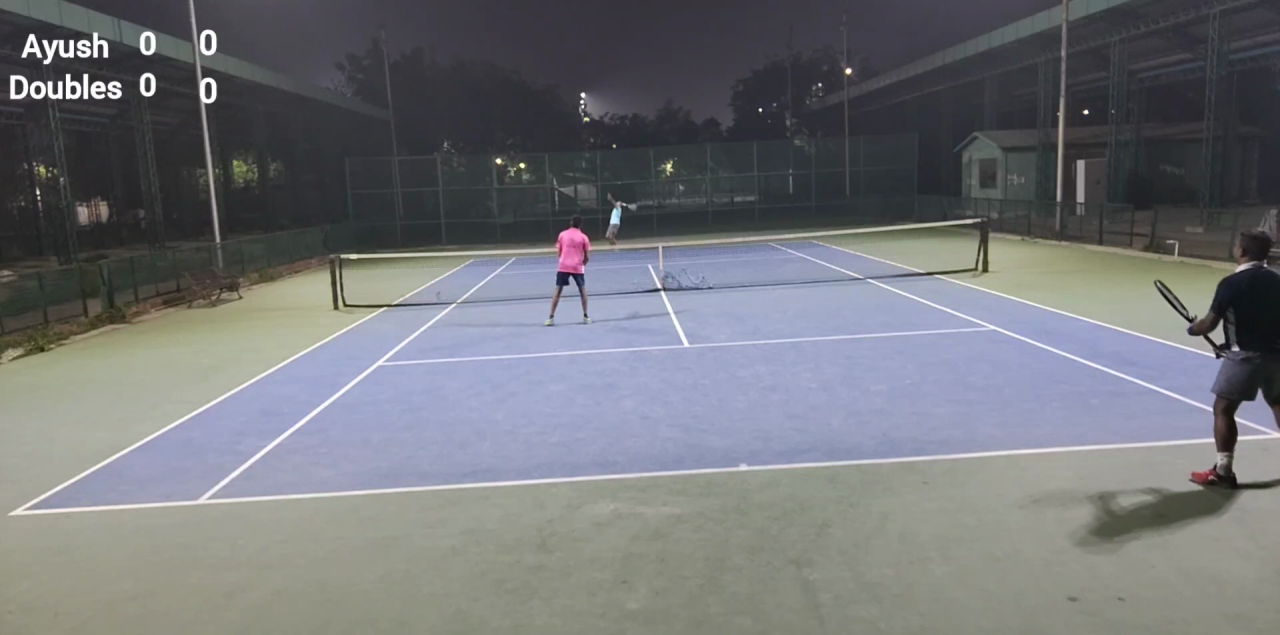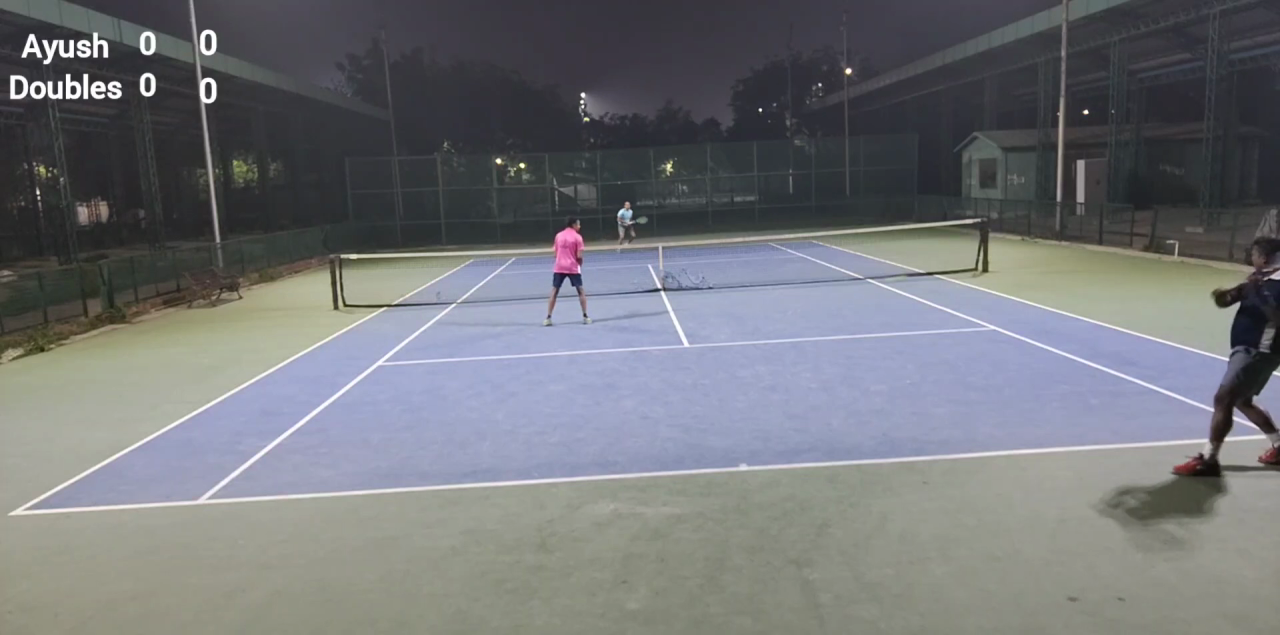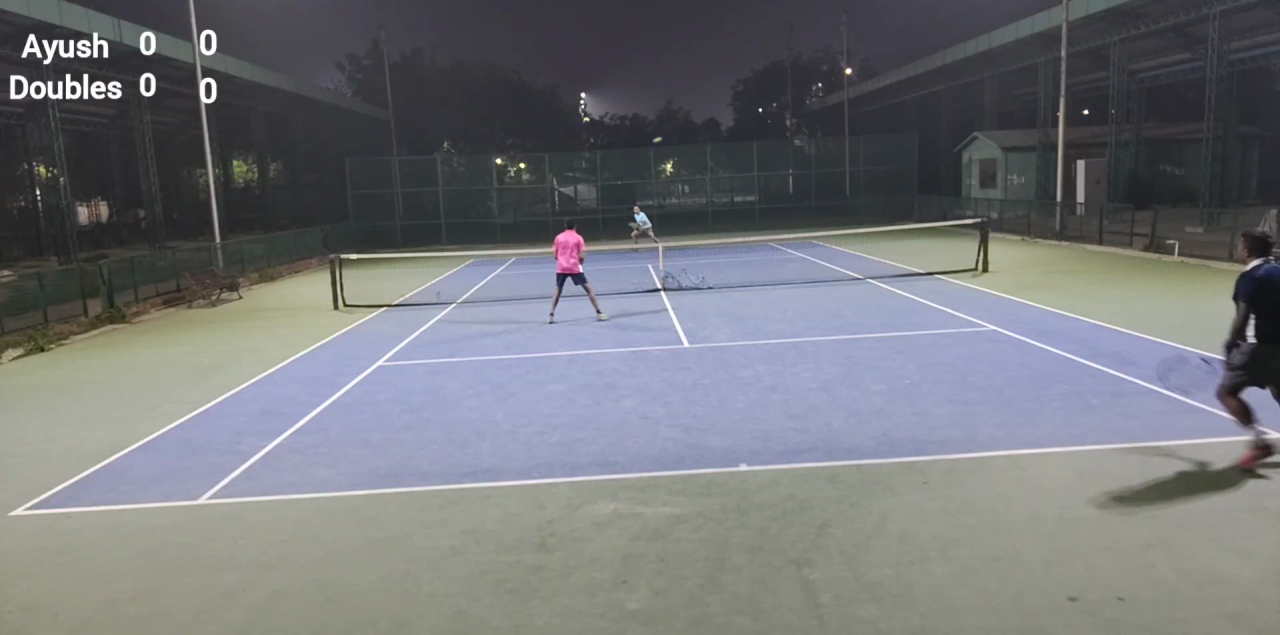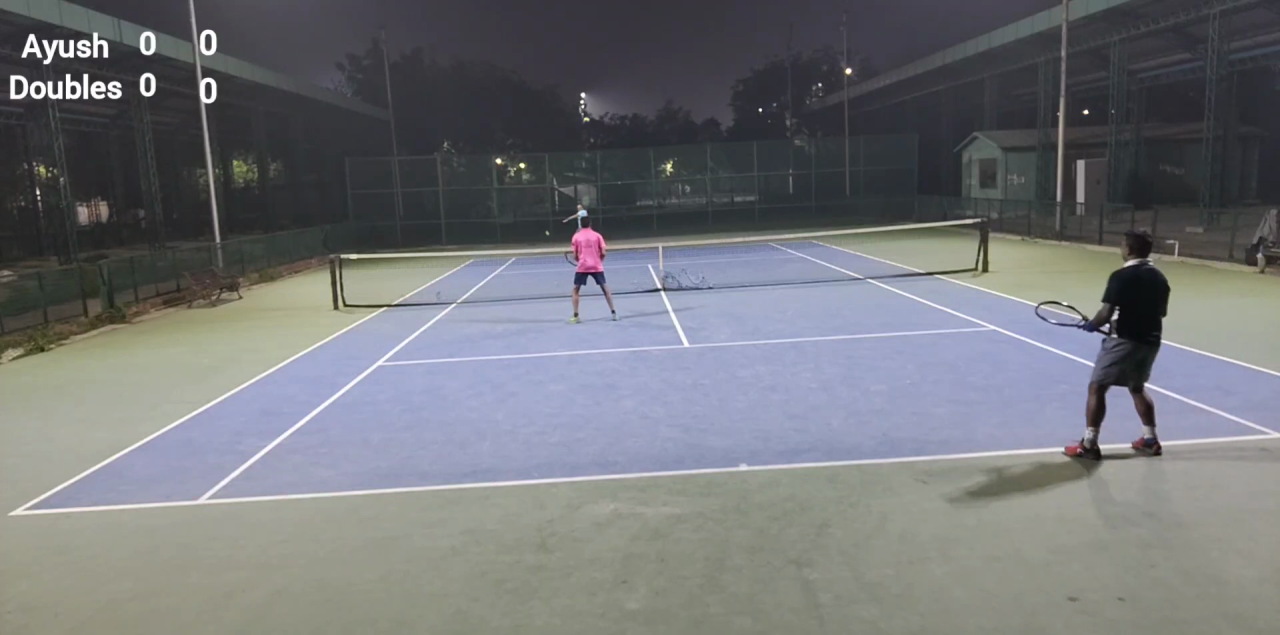
dt=1s
person 1, frame 1
left shoulder: (1232, 283)
left elbow: (1209, 323)
left wrist: (1192, 329)
left hip: (1247, 355)
left knee: (1223, 409)
left ankle: (1223, 471)
person 1, frame 2
right shoulder: (1259, 279)
right elbow: (1224, 300)
right wrist: (1232, 292)
left hip: (1258, 352)
right hip: (1250, 350)
left knee: (1223, 399)
right knee: (1243, 401)
left ankle: (1208, 460)
person 1, frame 3
left shoulder: (1251, 277)
left elbow: (1243, 315)
left wrist: (1230, 345)
left hip: (1259, 344)
left knee: (1226, 392)
left ankle: (1259, 443)
person 1, frame 4
left shoulder: (1122, 276)
right shoulder: (1159, 278)
left elbow: (1106, 314)
right elbow: (1161, 312)
left wrist: (1092, 324)
left hip: (1124, 341)
right hip: (1151, 341)
left knee: (1096, 389)
right knee: (1137, 388)
left ankle: (1089, 445)
right ankle: (1150, 440)
